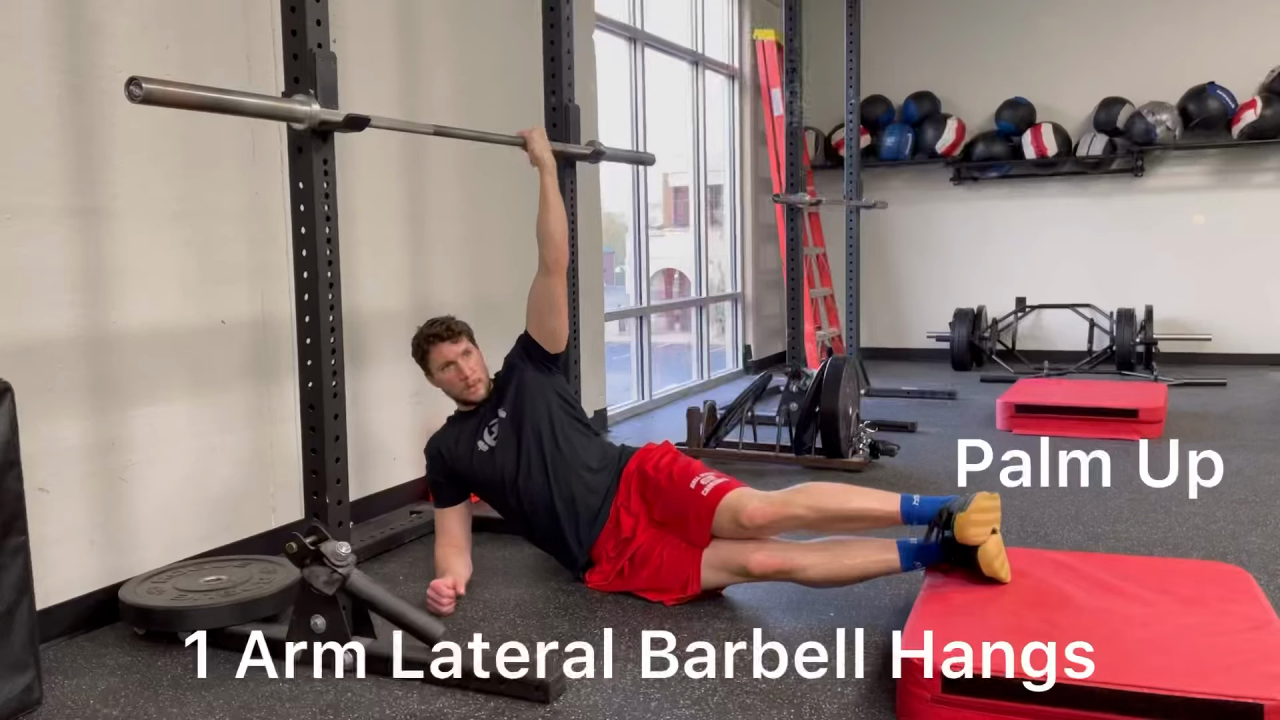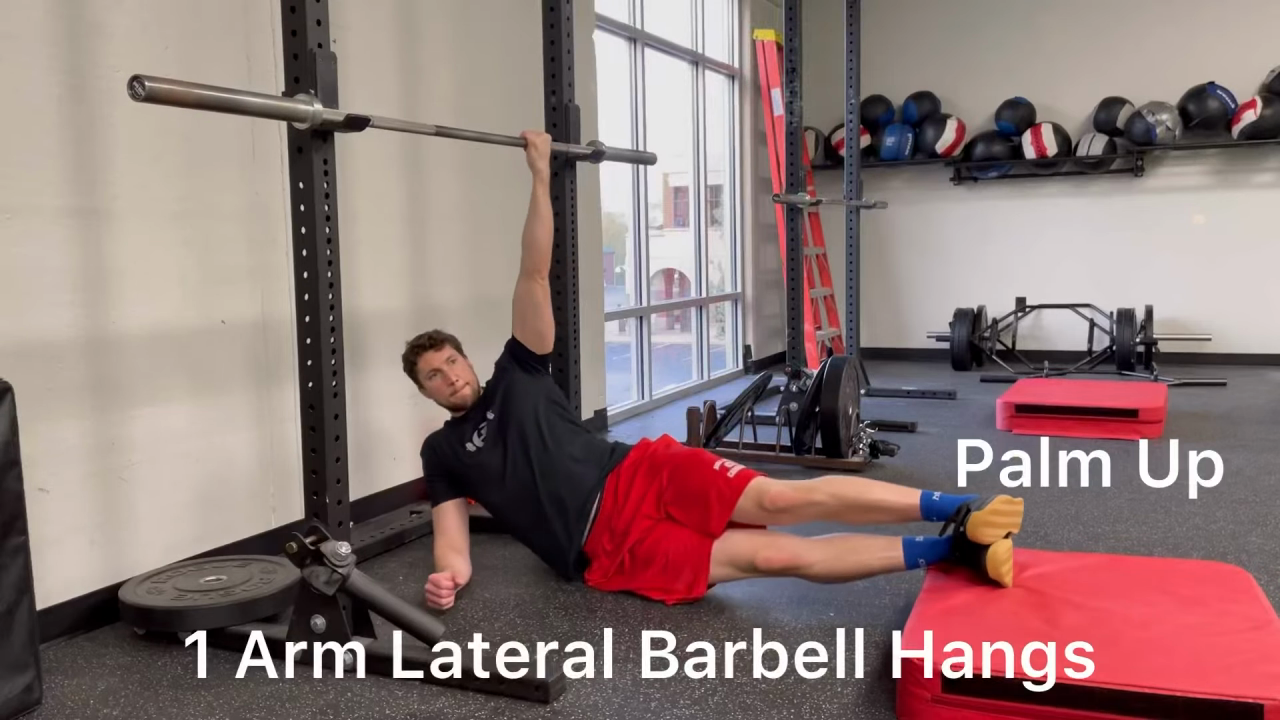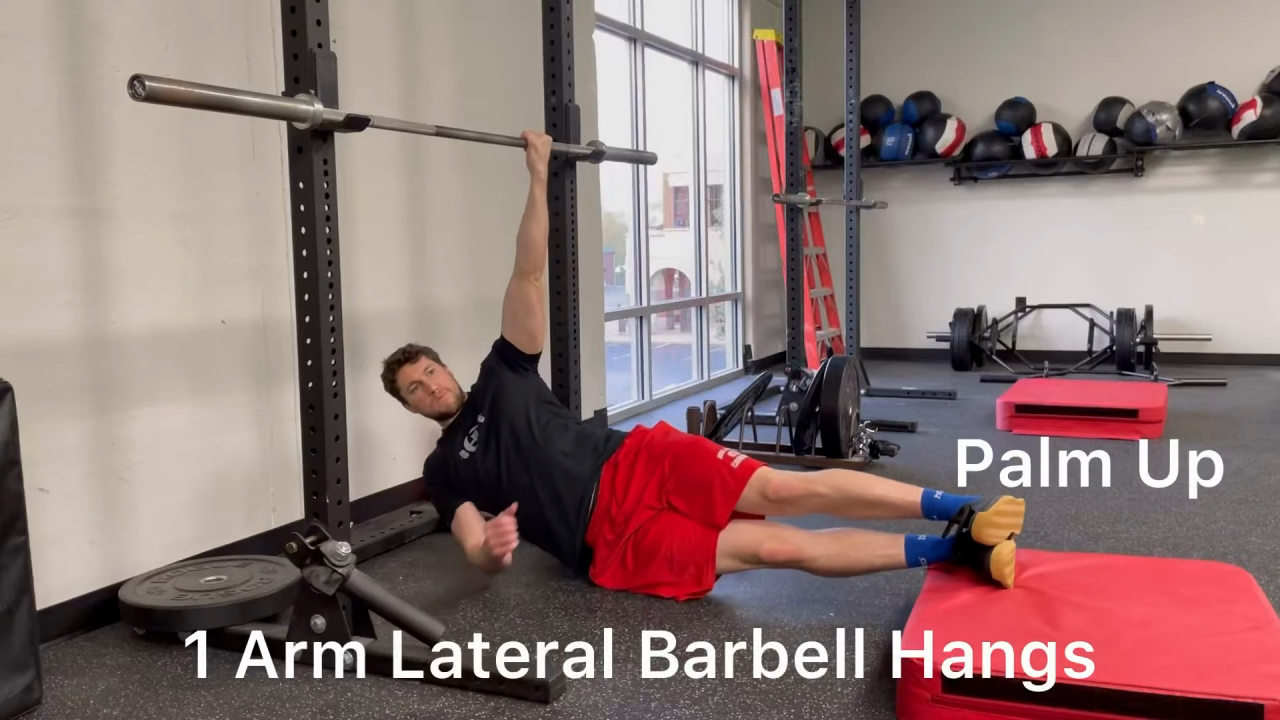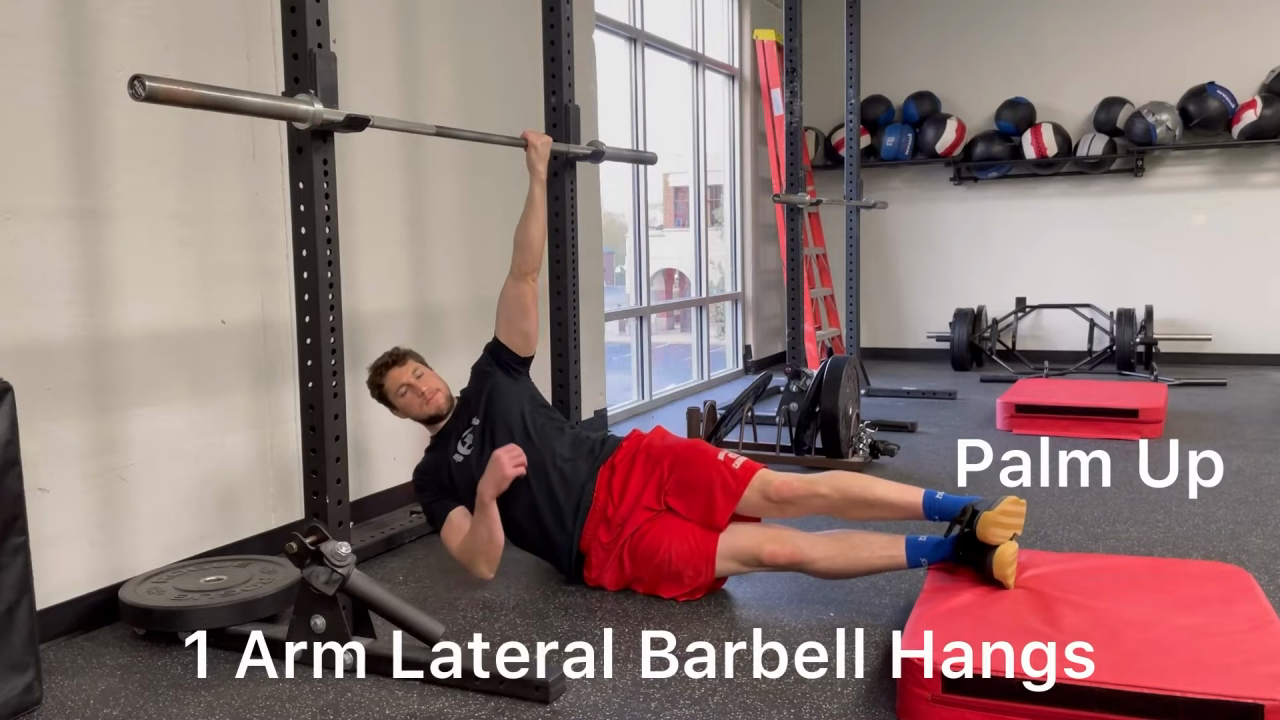
dt=0.5s
person 1, frame 1
left shoulder: (527, 369)
right shoulder: (448, 450)
left elbow: (554, 268)
right elbow: (454, 542)
left wrist: (546, 168)
right wrist: (449, 582)
left hip: (640, 481)
right hip: (611, 556)
left knee: (755, 513)
right knee: (766, 560)
left ankle: (944, 515)
right ankle: (941, 550)
person 1, frame 2
left shoulder: (517, 372)
right shoulder: (443, 454)
left elbow: (534, 274)
right elbow: (453, 541)
left wrist: (541, 173)
right wrist: (447, 579)
left hip: (640, 478)
right hip: (609, 551)
left knee: (780, 498)
right knee: (774, 554)
left ankle: (957, 515)
right ankle: (947, 549)
person 1, frame 3
left shoulder: (503, 374)
right shoulder: (445, 467)
left elbow: (528, 275)
right elbow: (481, 547)
left wrist: (538, 176)
right wrist: (491, 549)
left hip: (639, 464)
right hip: (613, 540)
left knee: (783, 489)
right knee: (778, 546)
left ankle: (961, 516)
right ankle: (951, 550)
person 1, frame 4
left shoulder: (494, 377)
right shoulder: (436, 477)
left elbow: (523, 276)
right elbow: (483, 565)
left wrist: (538, 176)
right wrist: (488, 490)
left hip: (634, 469)
right hip: (608, 544)
left knee: (784, 491)
right knee: (778, 550)
left ankle: (964, 515)
right ankle: (951, 549)
